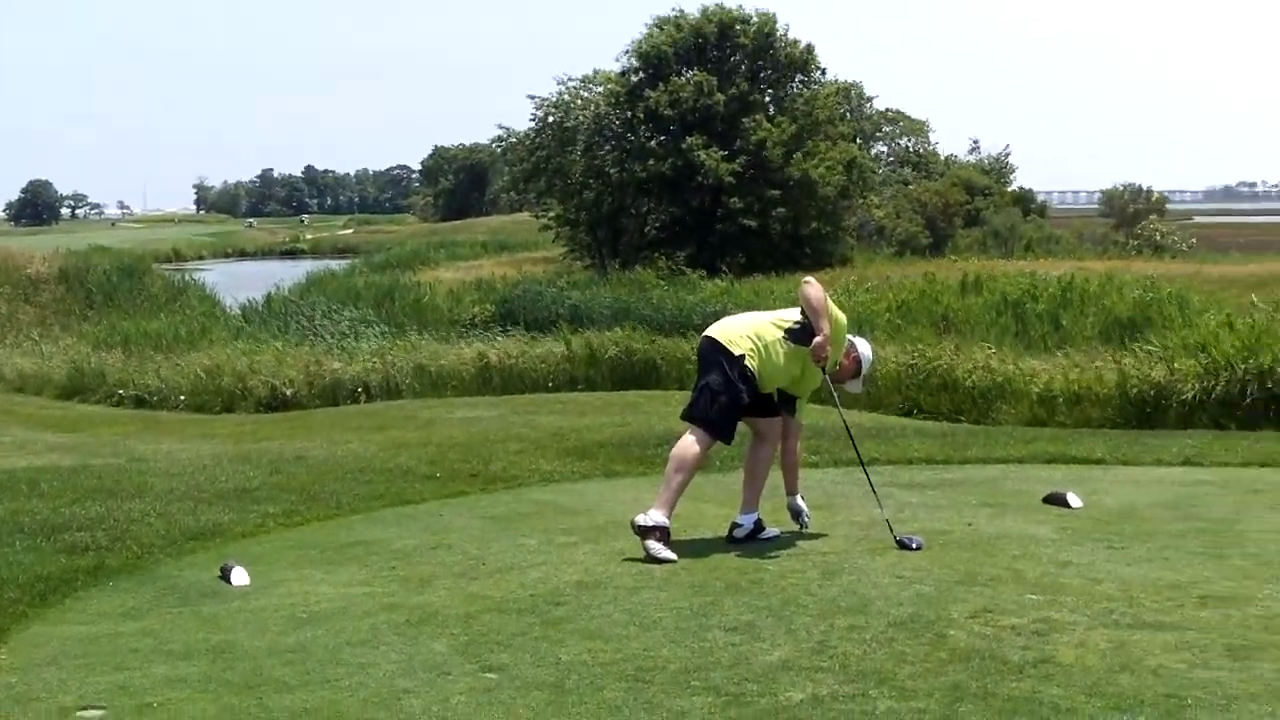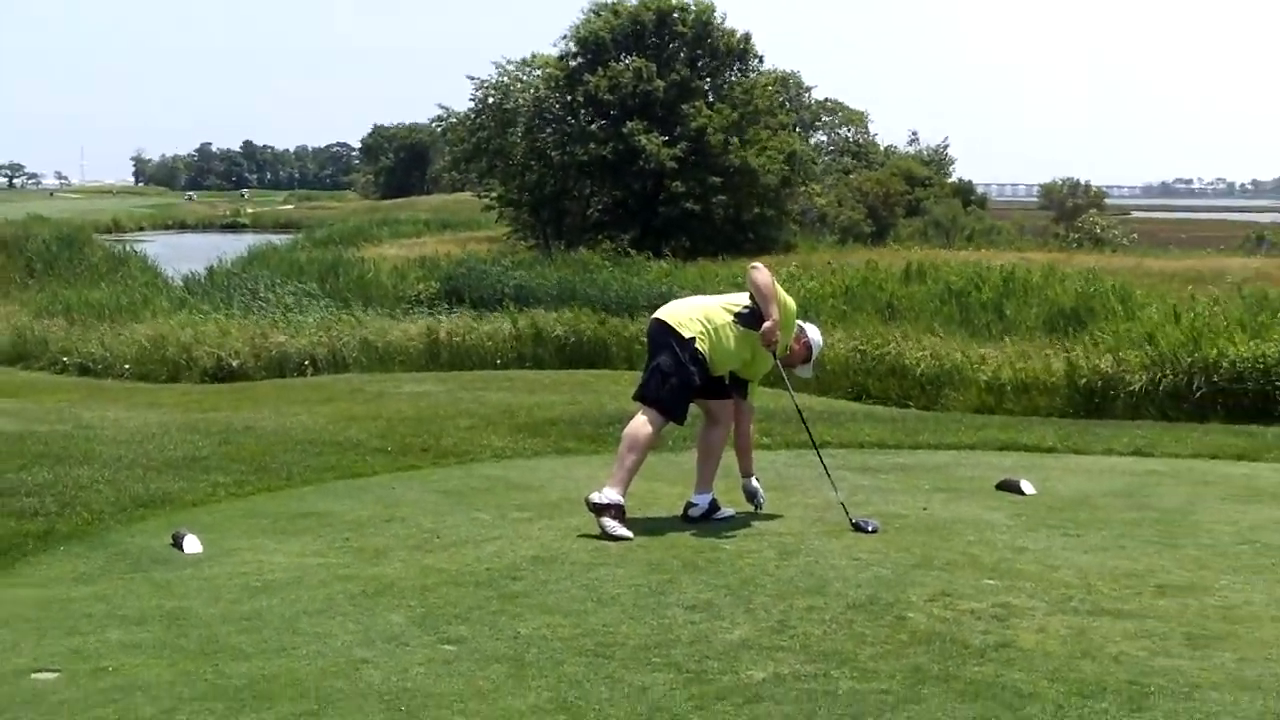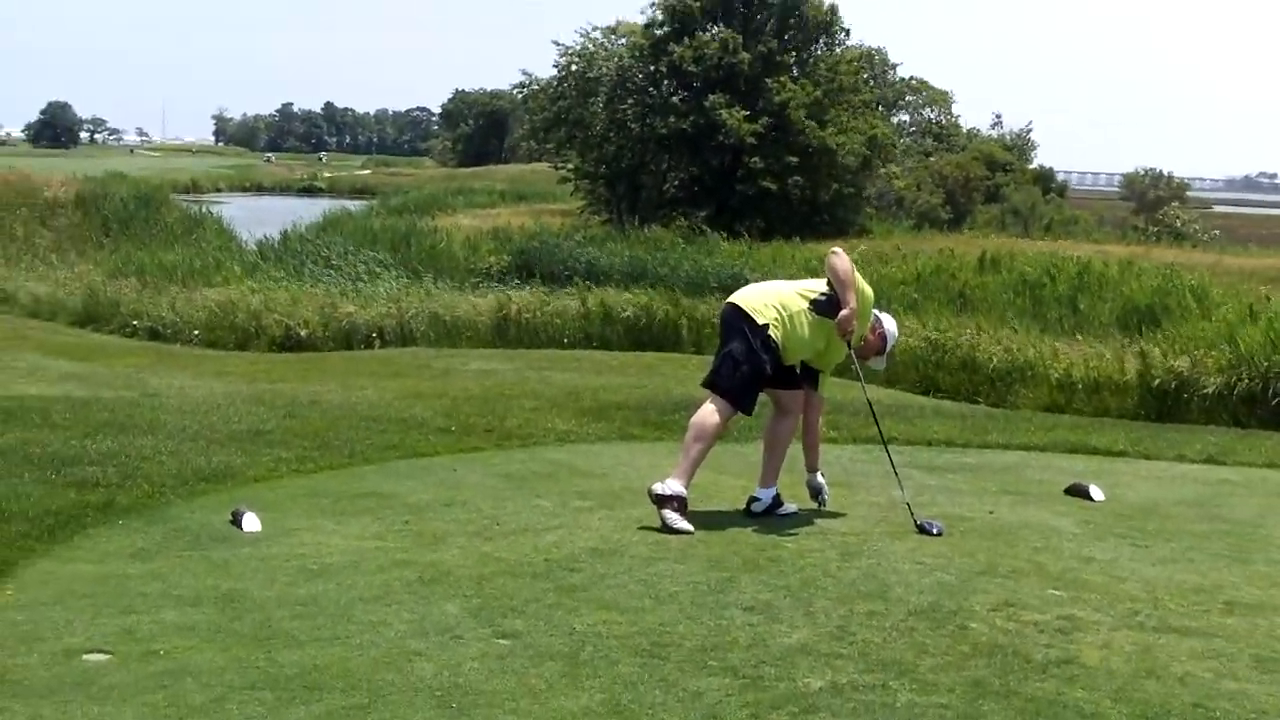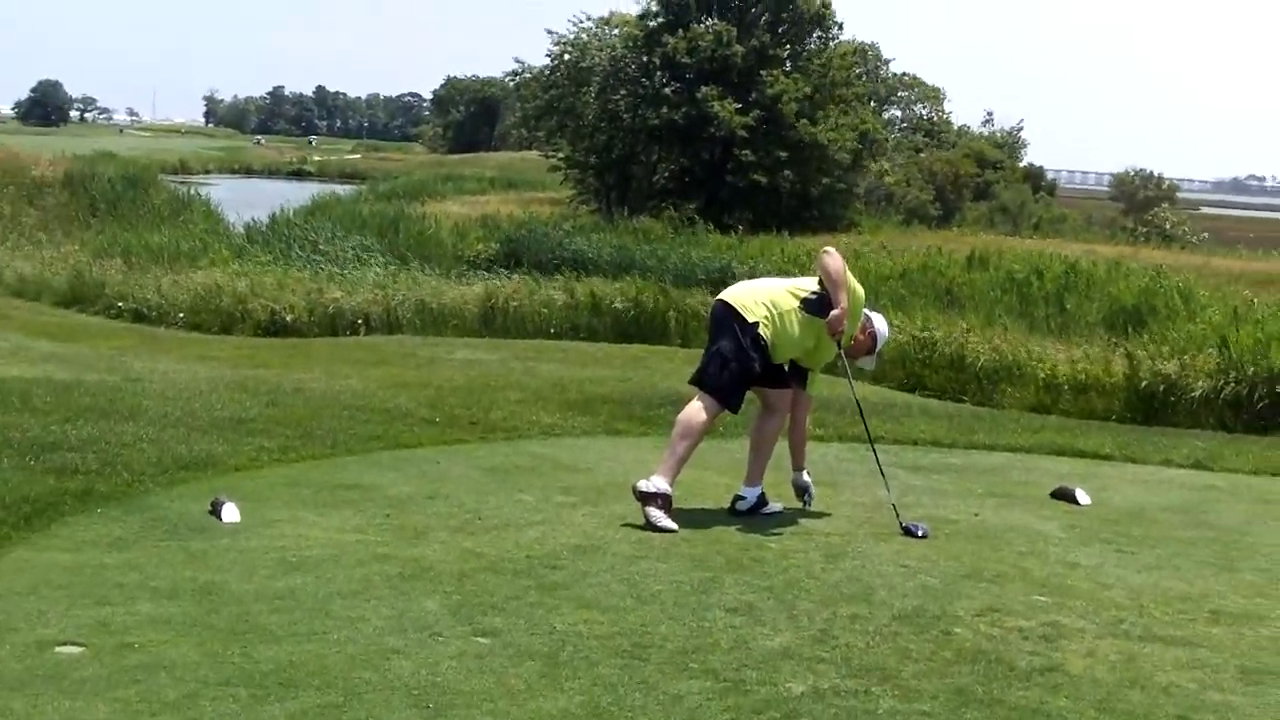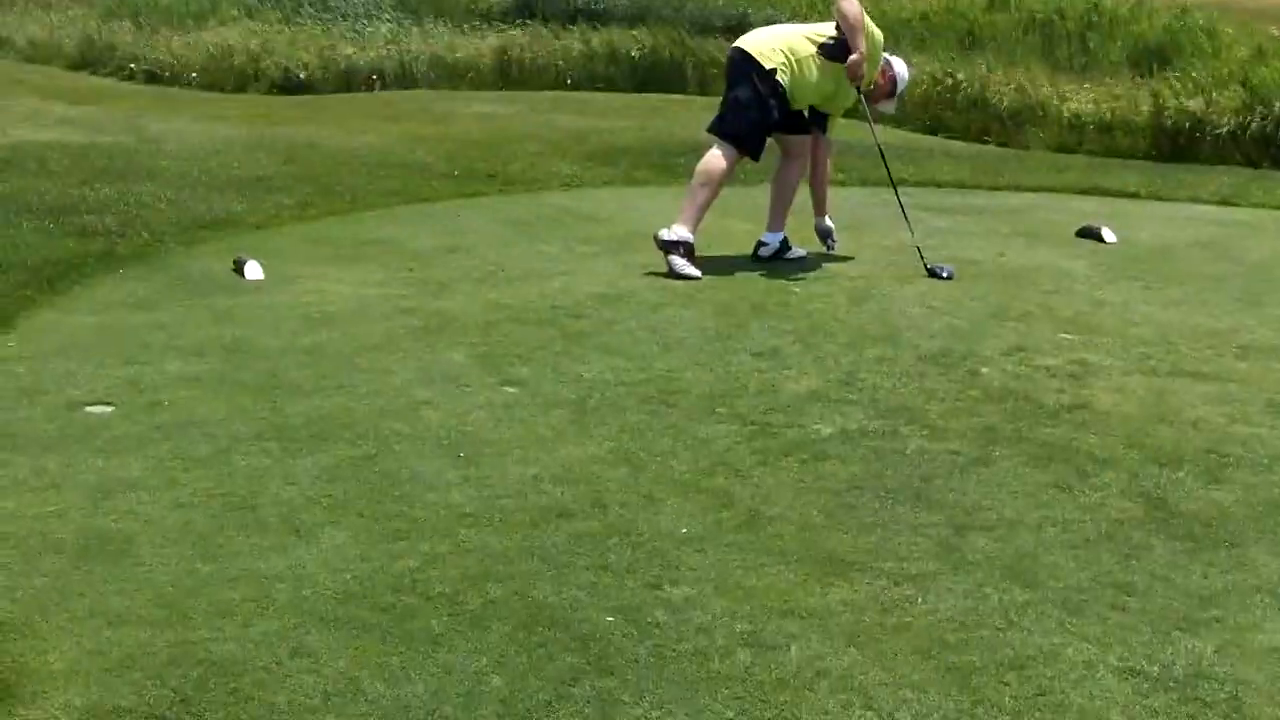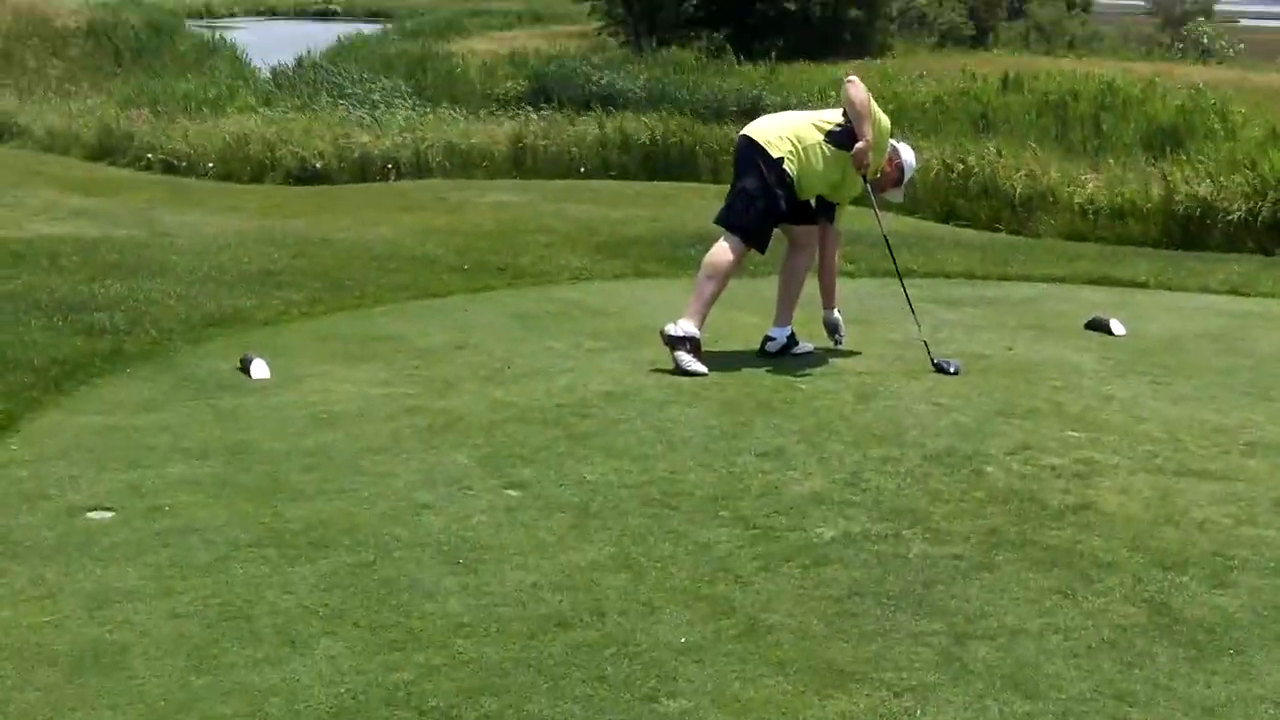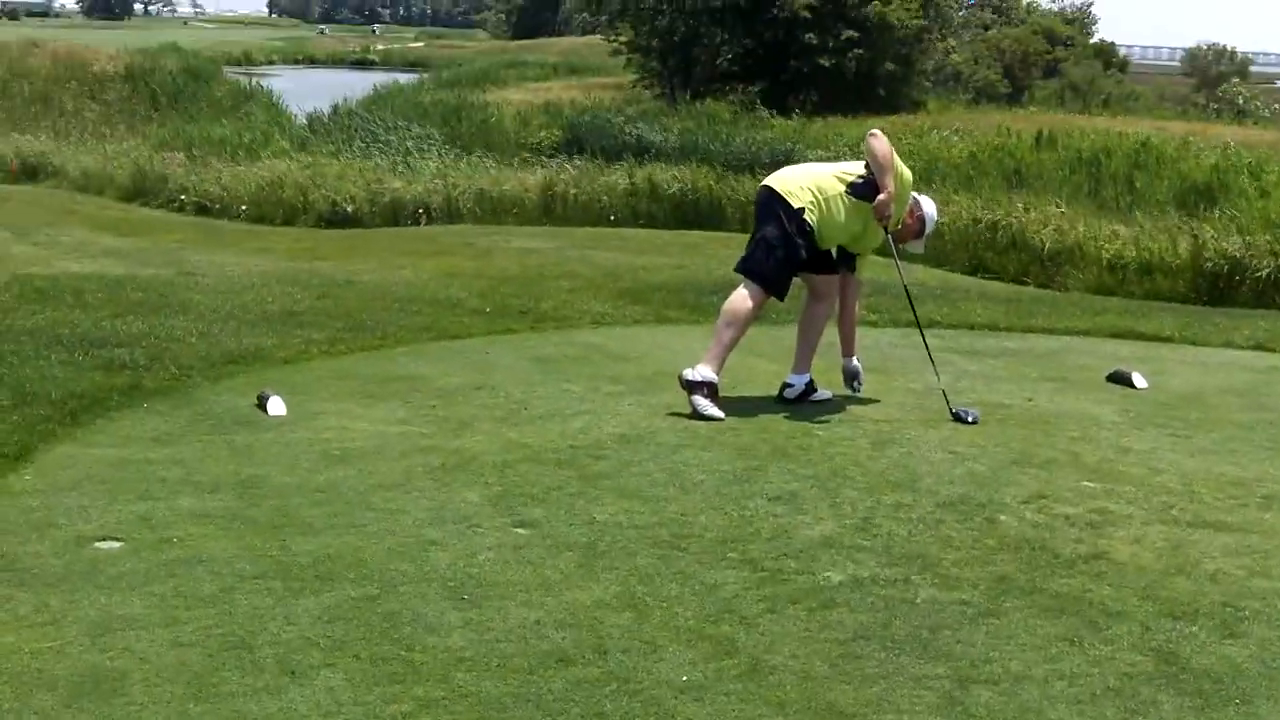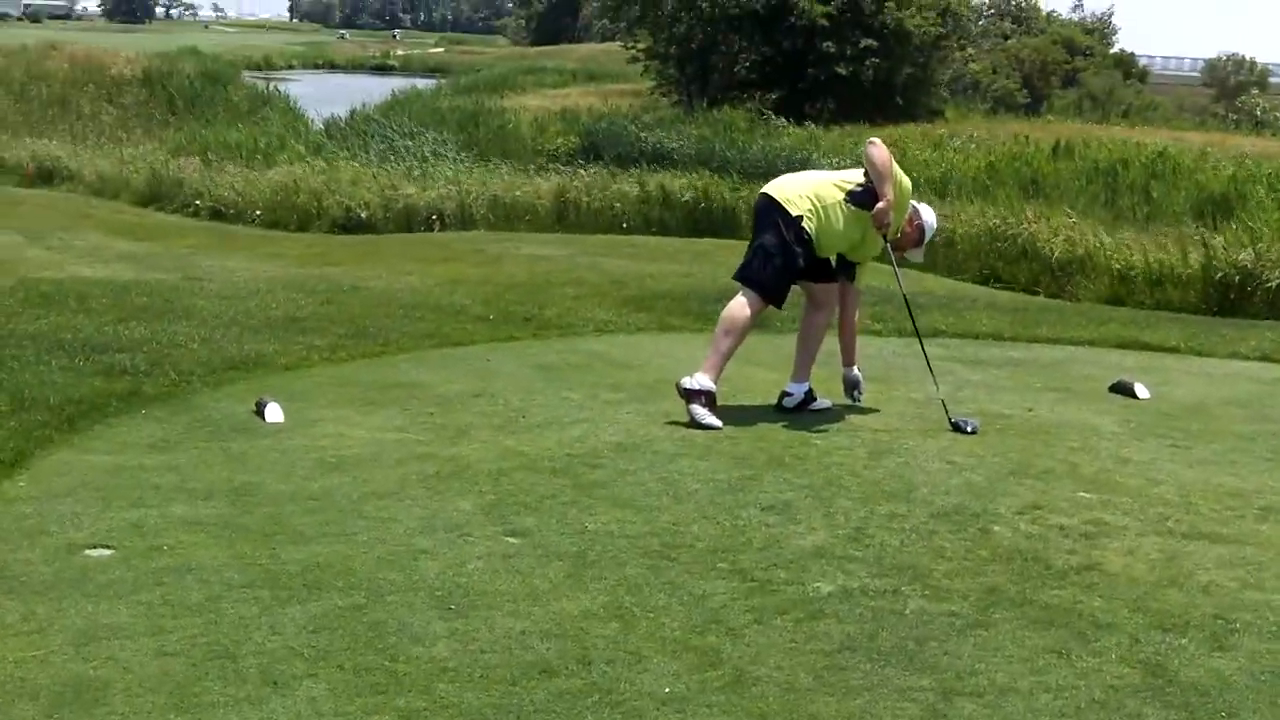
dt=0.2s
person 1, frame 1
left shoulder: (808, 376)
right shoulder: (838, 326)
left elbow: (789, 440)
right elbow: (808, 284)
left wrist: (793, 497)
right wrist: (823, 335)
right hip: (731, 347)
left knee: (770, 431)
right knee: (703, 434)
left ankle: (746, 522)
right ankle: (655, 520)
person 1, frame 2
left shoulder: (758, 361)
right shoulder: (787, 311)
left elbow: (742, 424)
right elbow: (756, 269)
left wrist: (748, 478)
right wrist: (772, 320)
right hip: (682, 329)
left knee: (723, 413)
right knee: (656, 415)
left ankle: (701, 502)
right ankle: (609, 500)
person 1, frame 3
left shoulder: (830, 352)
right shoulder: (864, 300)
left elbow: (811, 415)
right elbow: (836, 255)
left wrist: (813, 473)
right wrist: (849, 308)
right hip: (756, 316)
left knee: (792, 404)
right knee: (724, 404)
left ankle: (764, 496)
right ankle: (672, 491)
person 1, frame 4
left shoulder: (819, 350)
right shoulder: (855, 299)
left elbow: (798, 415)
right elbow: (828, 254)
left wrist: (799, 473)
right wrist: (841, 307)
right hip: (746, 314)
left knee: (780, 403)
right knee: (711, 401)
left ankle: (749, 495)
right ankle: (657, 488)
person 1, frame 5
left shoulder: (841, 95)
right shoulder: (873, 44)
left elbow: (819, 159)
left wrist: (822, 218)
right wrist: (859, 52)
right hip: (763, 60)
left knee: (799, 149)
right knee: (731, 149)
left ankle: (772, 241)
right ankle: (679, 237)
person 1, frame 6
left shoulder: (847, 184)
right shoulder: (881, 130)
left elbow: (827, 250)
right elbow: (852, 83)
left wrist: (830, 310)
right wrist: (865, 140)
right hip: (770, 148)
left knee: (806, 241)
right knee: (738, 241)
left ankle: (779, 336)
right ankle: (685, 331)
person 1, frame 7
left shoulder: (867, 235)
right shoulder: (903, 183)
left elbow: (847, 301)
right elbow: (875, 137)
left wrist: (849, 359)
right wrist: (887, 192)
right hip: (791, 198)
left knee: (826, 290)
right knee: (757, 289)
left ankle: (798, 383)
right ankle: (703, 377)
person 1, frame 8
left shoulder: (866, 244)
right shoulder: (901, 189)
left elbow: (847, 310)
right elbow: (874, 145)
left wrist: (850, 368)
right wrist: (886, 200)
right hip: (790, 207)
left knee: (826, 298)
right knee: (755, 297)
left ankle: (797, 392)
right ankle: (701, 385)
